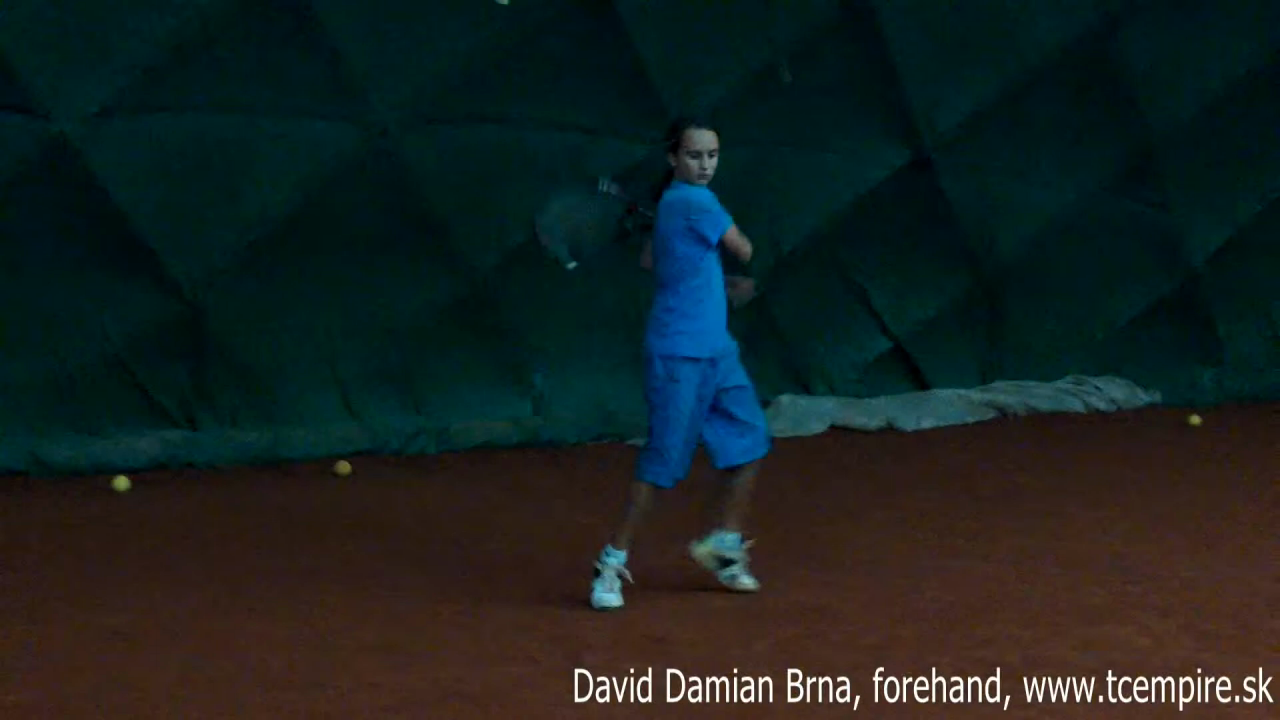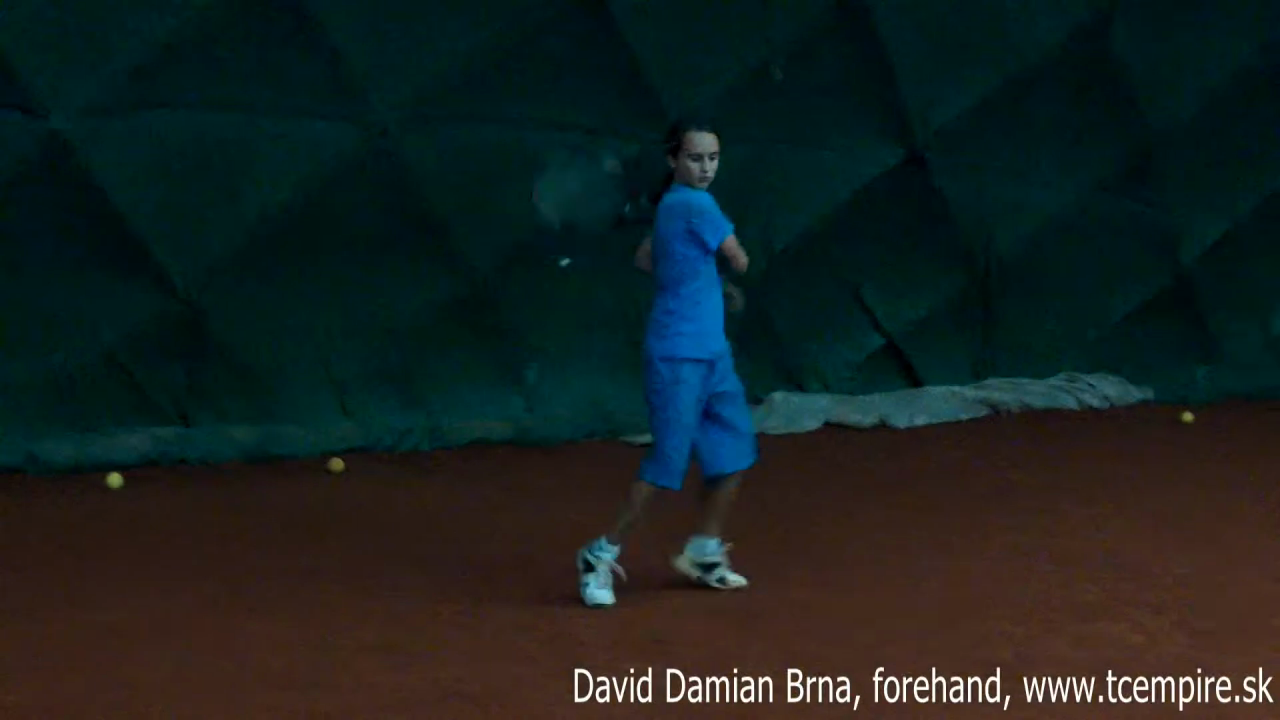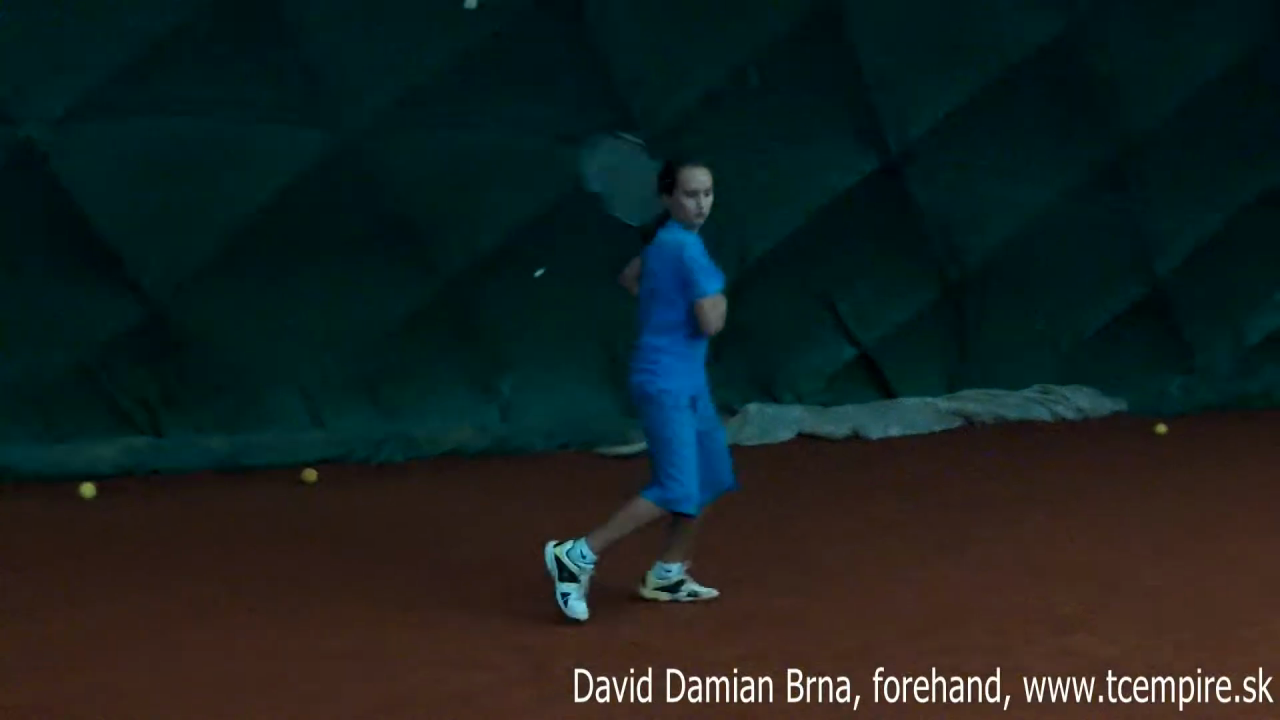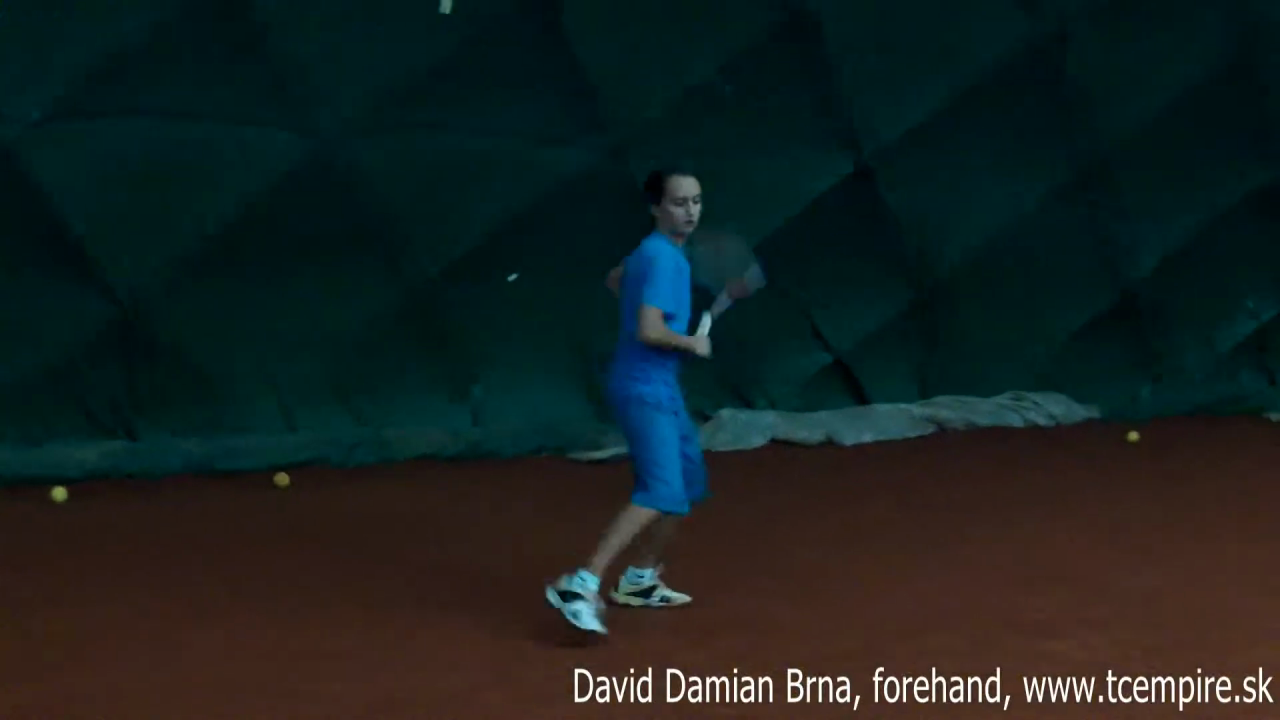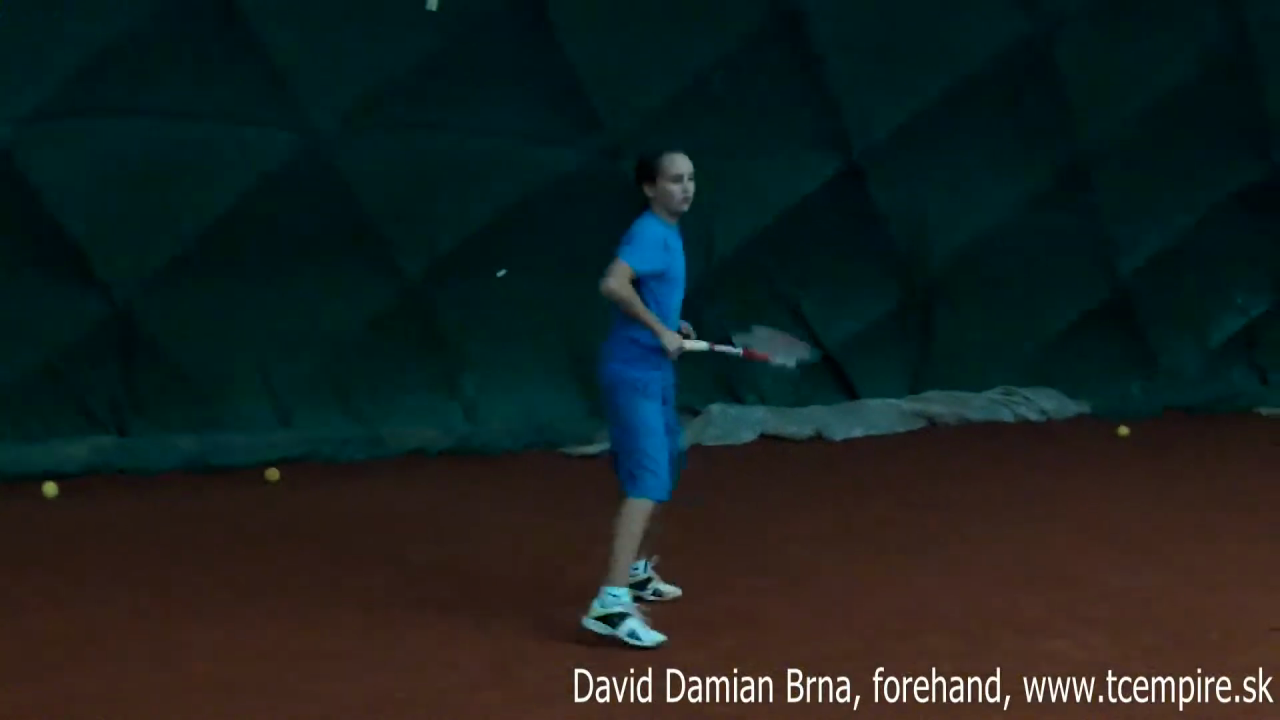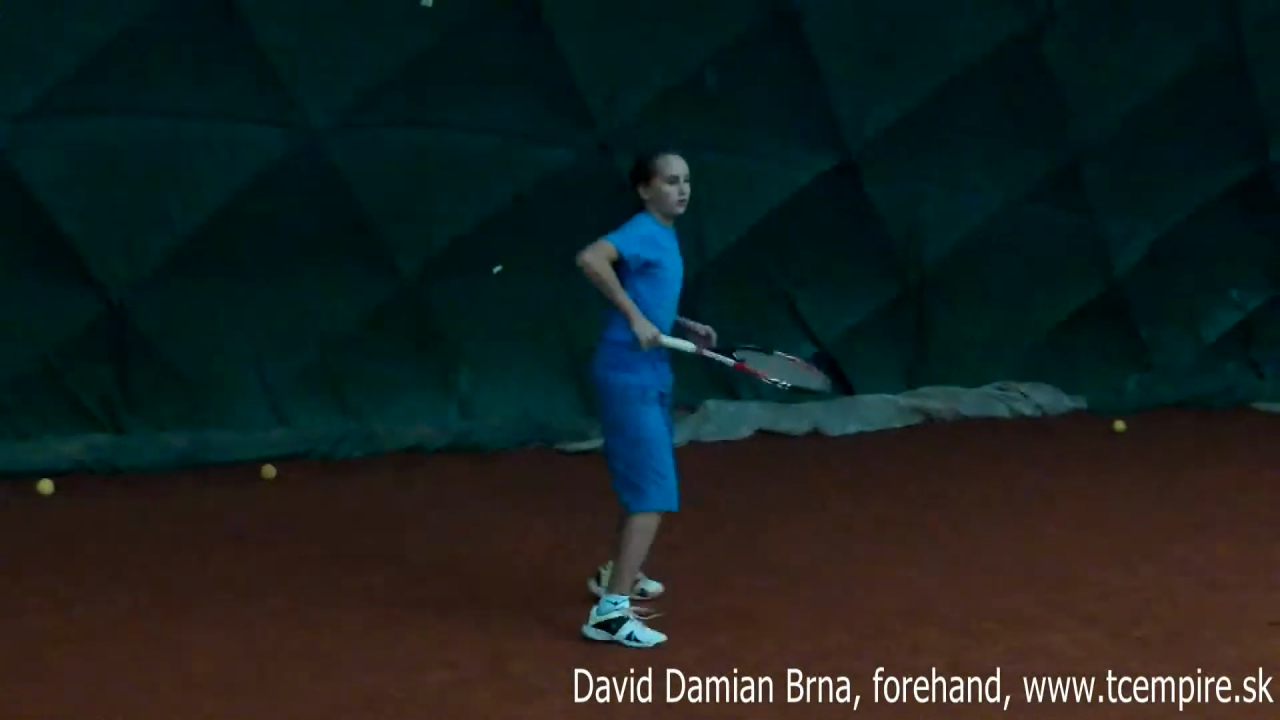
dt=0.1s
person 1, frame 1
left shoulder: (678, 201)
right shoulder: (694, 201)
left elbow: (650, 260)
right elbow: (743, 249)
left hip: (716, 349)
right hip: (680, 353)
left knee: (748, 444)
right knee: (664, 459)
left ankle: (724, 545)
right ankle: (612, 559)
person 1, frame 2
left shoulder: (675, 204)
right shoulder: (694, 204)
left elbow: (645, 260)
right elbow: (739, 262)
right wrist: (723, 280)
left hip: (711, 352)
right hip: (678, 355)
left knee: (736, 450)
right knee: (667, 461)
left ankle: (704, 551)
right ankle: (603, 553)
person 1, frame 3
left shoulder: (665, 241)
right shoulder: (687, 248)
left elbow: (629, 278)
right elbow: (712, 322)
right wrist: (714, 306)
left hip: (688, 384)
right hip: (664, 384)
left knee: (711, 477)
right knee: (674, 491)
left ankle: (668, 574)
right ankle: (576, 556)
person 1, frame 4
left shoulder: (654, 251)
right shoulder: (663, 260)
left elbow: (615, 280)
right elbow: (648, 332)
right wrist: (691, 343)
left hip: (659, 390)
right hip: (641, 389)
left knee: (687, 478)
right knee: (660, 492)
left ankle: (640, 579)
right ankle: (580, 585)
person 1, frame 5
left shoulder: (666, 233)
right shoulder: (650, 232)
right elbow: (613, 286)
left wrist: (674, 327)
right wrist: (661, 330)
left hip: (652, 373)
right hip: (633, 373)
left knee: (663, 470)
right knee: (647, 482)
left ankle: (635, 569)
right ankle: (611, 604)
person 1, frame 6
left shoulder: (662, 235)
right shoulder: (643, 231)
right elbow: (588, 259)
left wrist: (685, 325)
right wrist: (635, 318)
left hip: (648, 377)
right hip: (629, 378)
left knee: (651, 485)
right knee: (654, 490)
left ankle: (618, 572)
right ankle: (611, 610)
